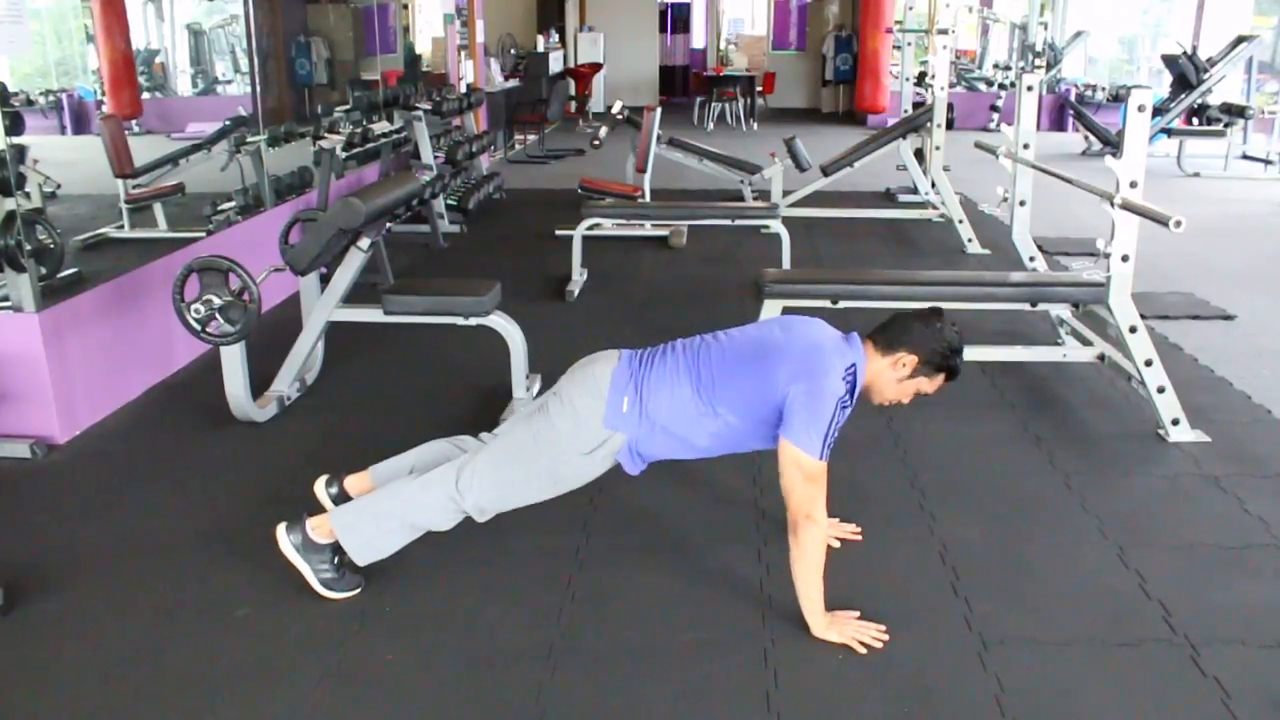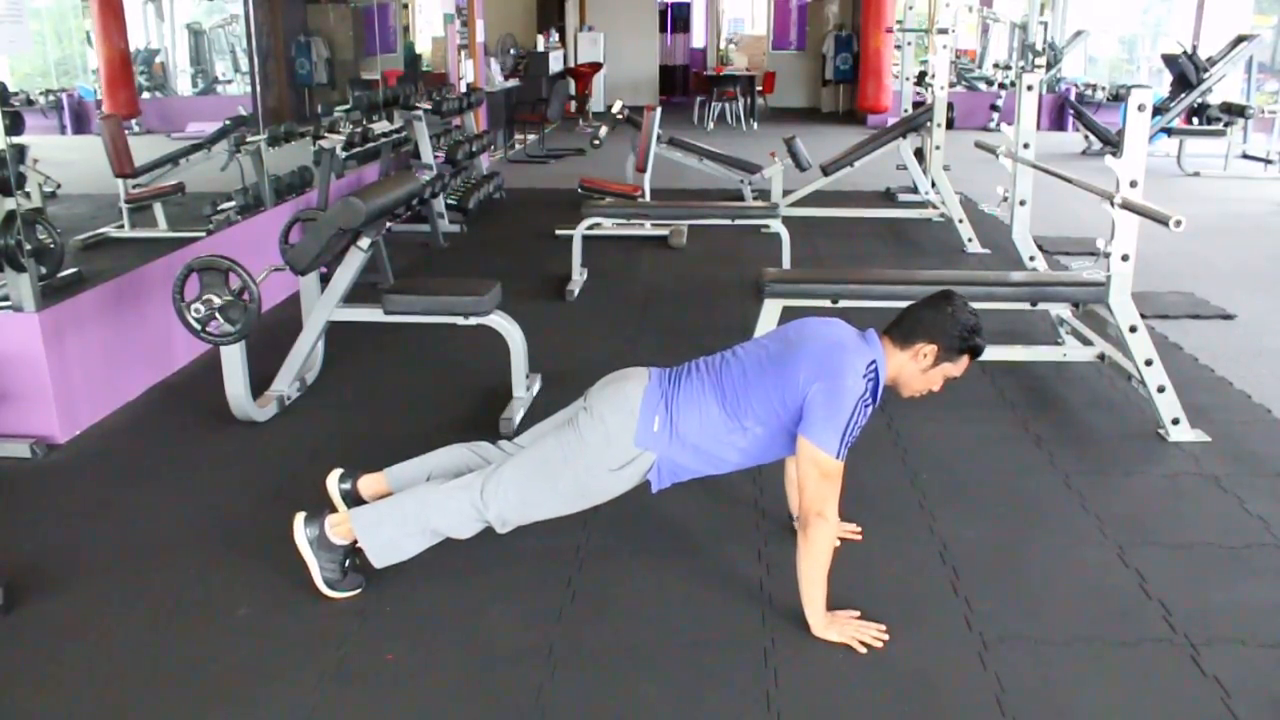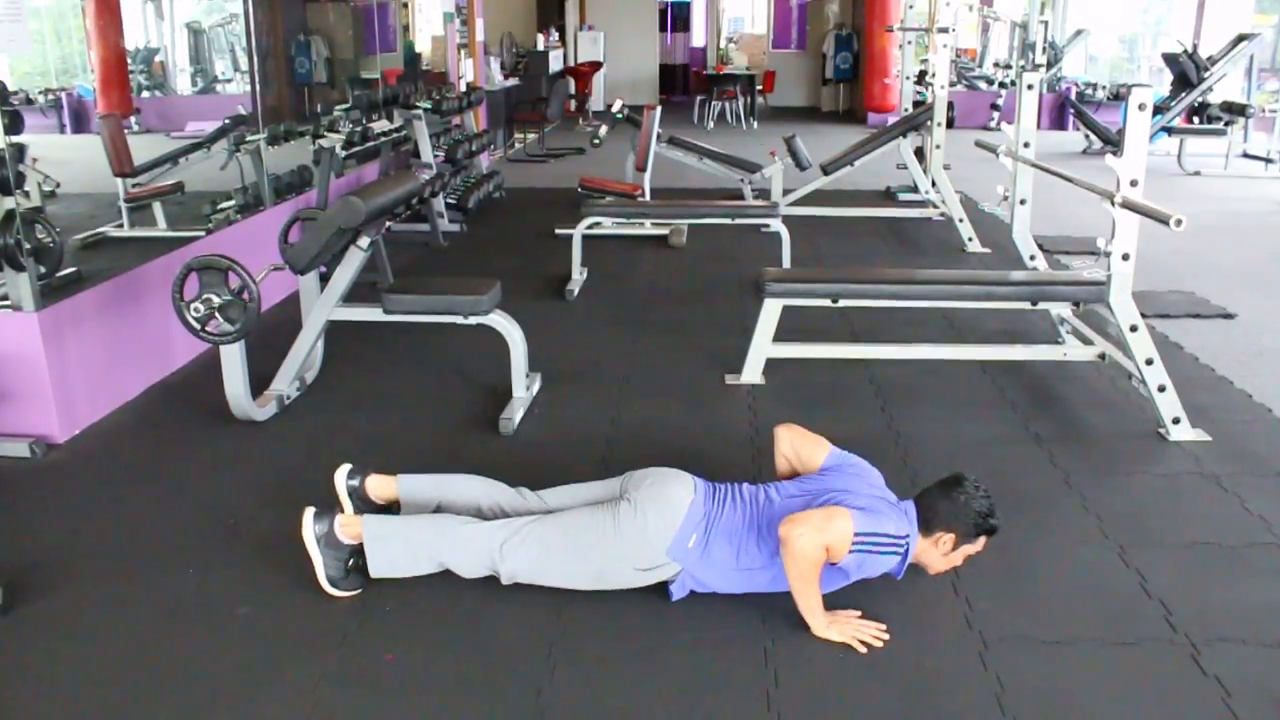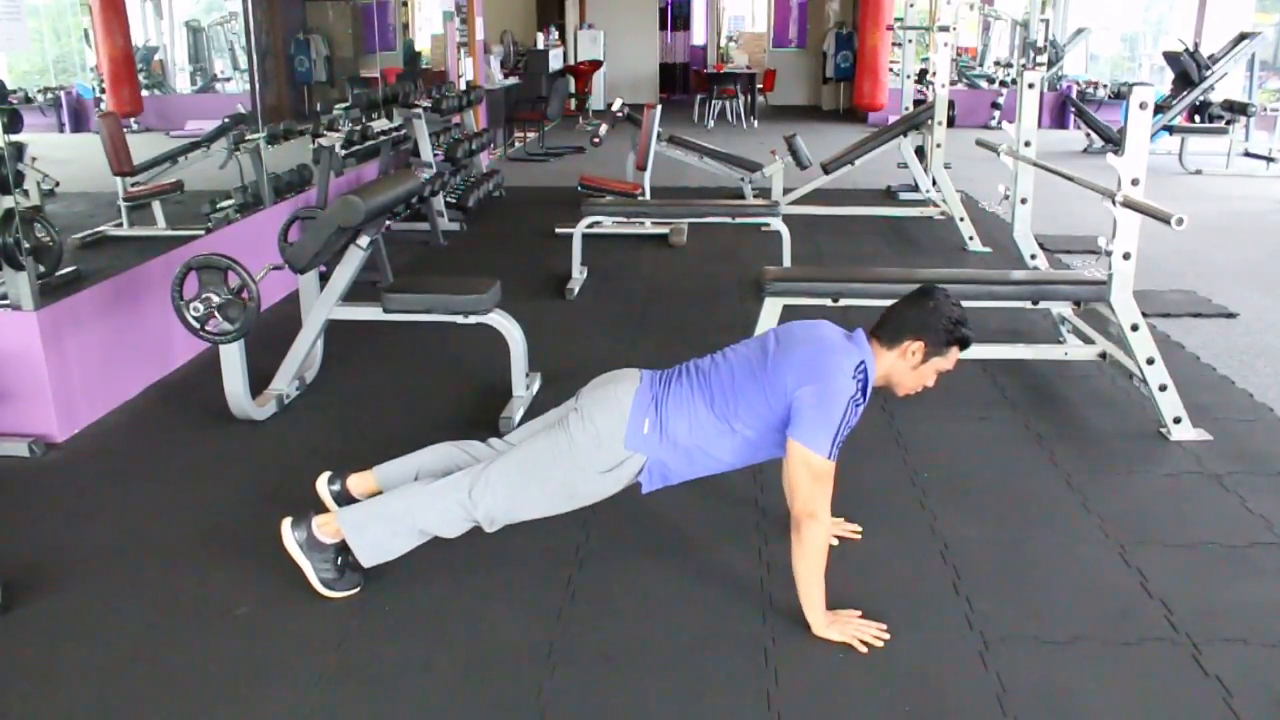
dt=1s
person 1, frame 1
left shoulder: (826, 342)
right shoulder: (828, 385)
left elbow: (792, 453)
right elbow: (804, 514)
left wrist: (811, 520)
right wrist: (819, 618)
left hip: (612, 382)
right hip: (612, 418)
left knee: (484, 452)
right knee: (472, 487)
left ankle: (351, 487)
right ankle: (318, 534)
person 1, frame 2
left shoulder: (838, 337)
right shoulder: (850, 381)
right elbow: (821, 512)
left wrist: (803, 516)
right wrist: (819, 618)
left hip: (635, 399)
right hip: (637, 437)
left knee: (501, 463)
right knee: (493, 497)
left ankle: (363, 486)
right ankle: (336, 529)
person 1, frame 3
left shoulder: (866, 484)
right shoulder: (887, 535)
left elbow: (787, 435)
right elbow: (799, 533)
right wrist: (818, 619)
left hip: (670, 497)
right hip: (667, 537)
left knee: (520, 509)
right knee: (503, 549)
left ankle: (374, 487)
right ankle: (345, 531)
person 1, frame 4
left shoulder: (832, 340)
right shoulder: (838, 383)
right elbow: (807, 516)
left wrist: (813, 515)
right wrist: (819, 618)
left hip: (628, 402)
right hip: (627, 440)
left knee: (488, 461)
right knee: (481, 498)
left ankle: (354, 486)
right ankle: (324, 533)
